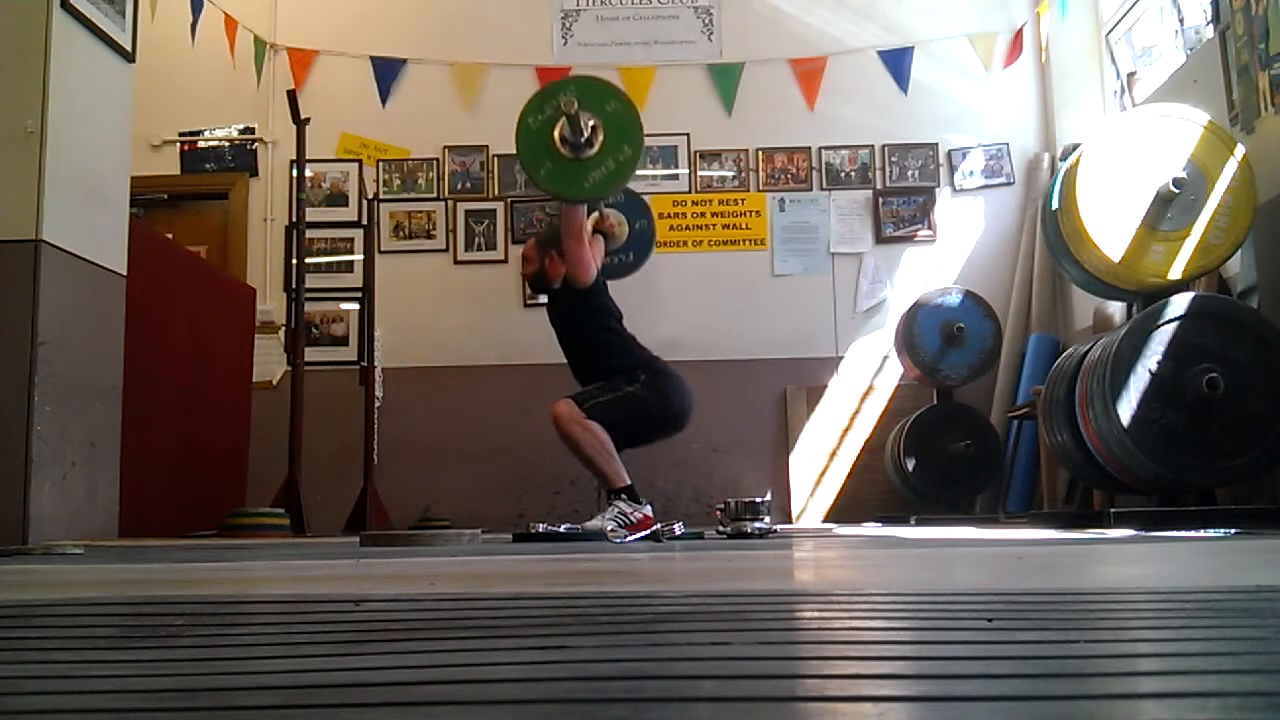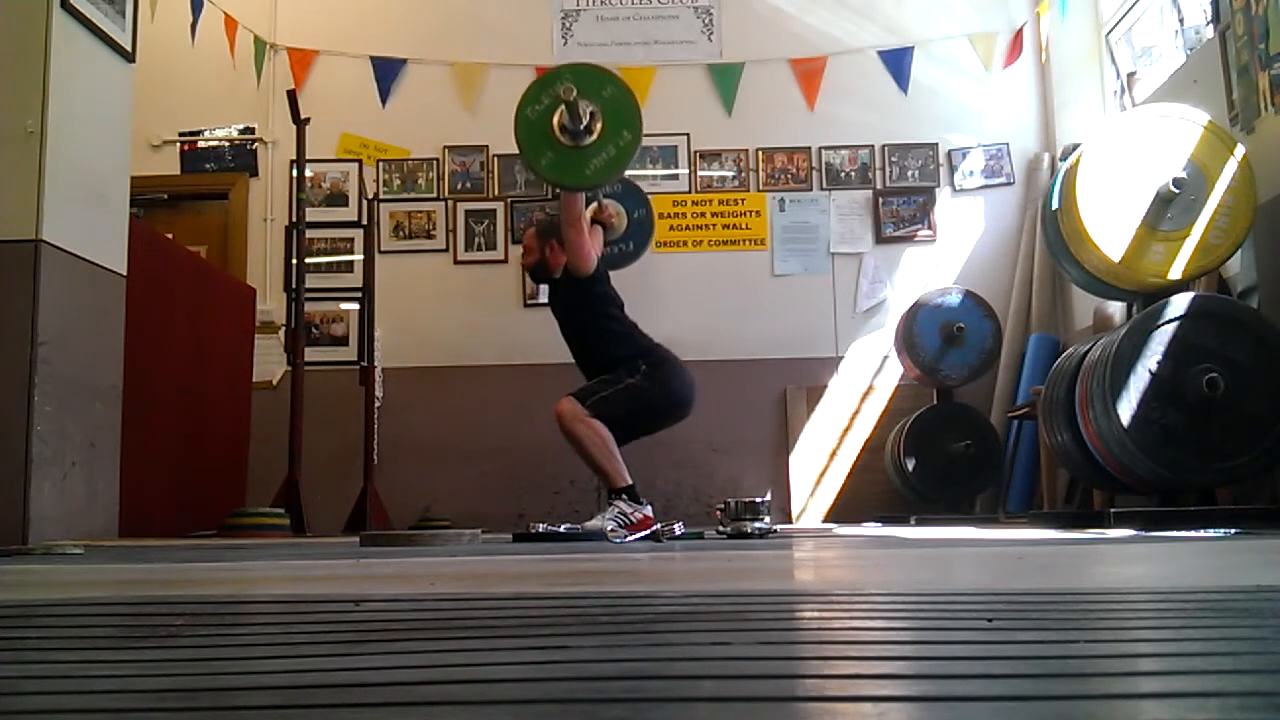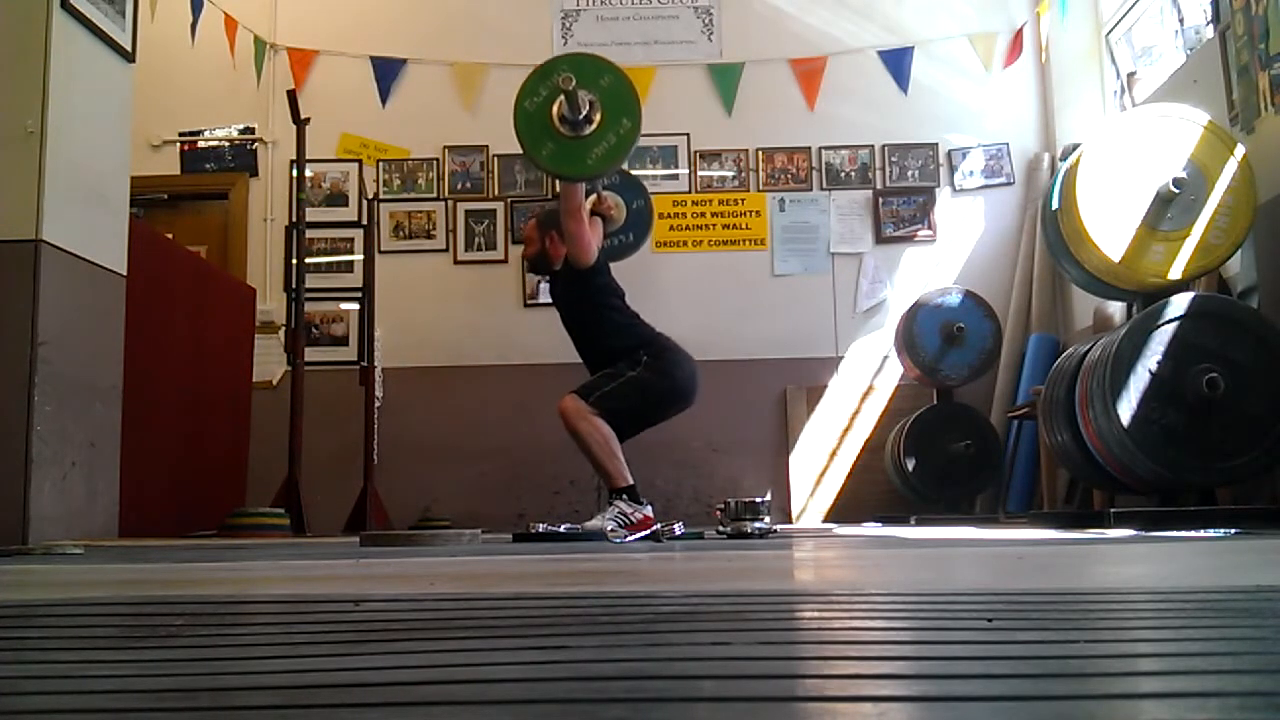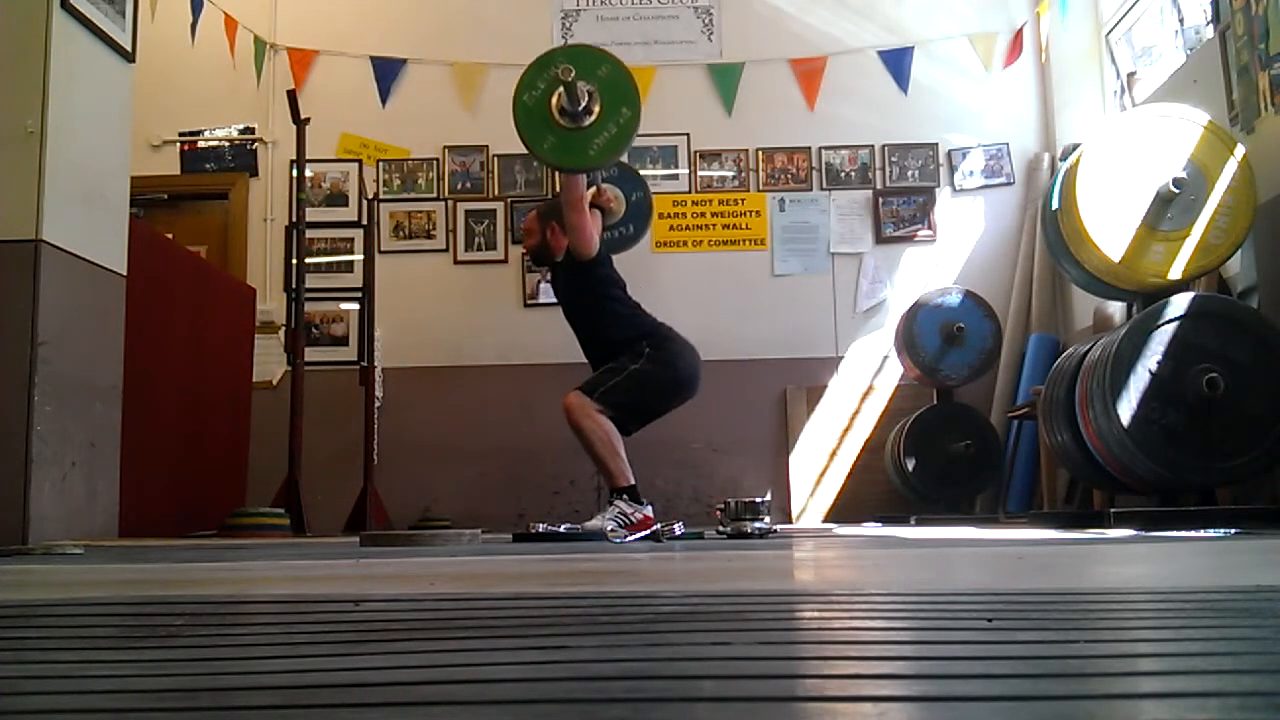
dt=0.1s
person 1, frame 1
left shoulder: (578, 286)
right shoulder: (565, 295)
left elbow: (575, 234)
right elbow: (594, 254)
right wrist: (599, 230)
left hip: (658, 392)
right hip: (659, 396)
left knee: (567, 413)
right knee: (583, 429)
left ankle: (630, 505)
right ankle: (627, 504)
person 1, frame 2
left shoulder: (579, 276)
right shoulder: (566, 285)
left elbow: (573, 222)
right elbow: (591, 241)
right wrist: (598, 220)
left hip: (660, 380)
right hip: (658, 384)
left knee: (571, 411)
right knee: (585, 425)
left ankle: (631, 505)
right ankle: (627, 503)
person 1, frame 3
left shoulder: (579, 266)
right shoulder: (565, 274)
left elbow: (572, 213)
right elbow: (587, 223)
right wrist: (597, 213)
left hip: (662, 368)
right hip: (664, 372)
left knee: (575, 409)
right knee: (591, 422)
left ankle: (631, 507)
right ankle: (628, 506)
person 1, frame 4
left shoulder: (581, 258)
right shoulder: (566, 266)
left elbow: (574, 204)
right elbow: (585, 212)
right wrist: (597, 205)
left hip: (664, 358)
right hip: (663, 363)
left knee: (580, 406)
right knee: (594, 418)
left ankle: (632, 506)
right ankle: (629, 504)
